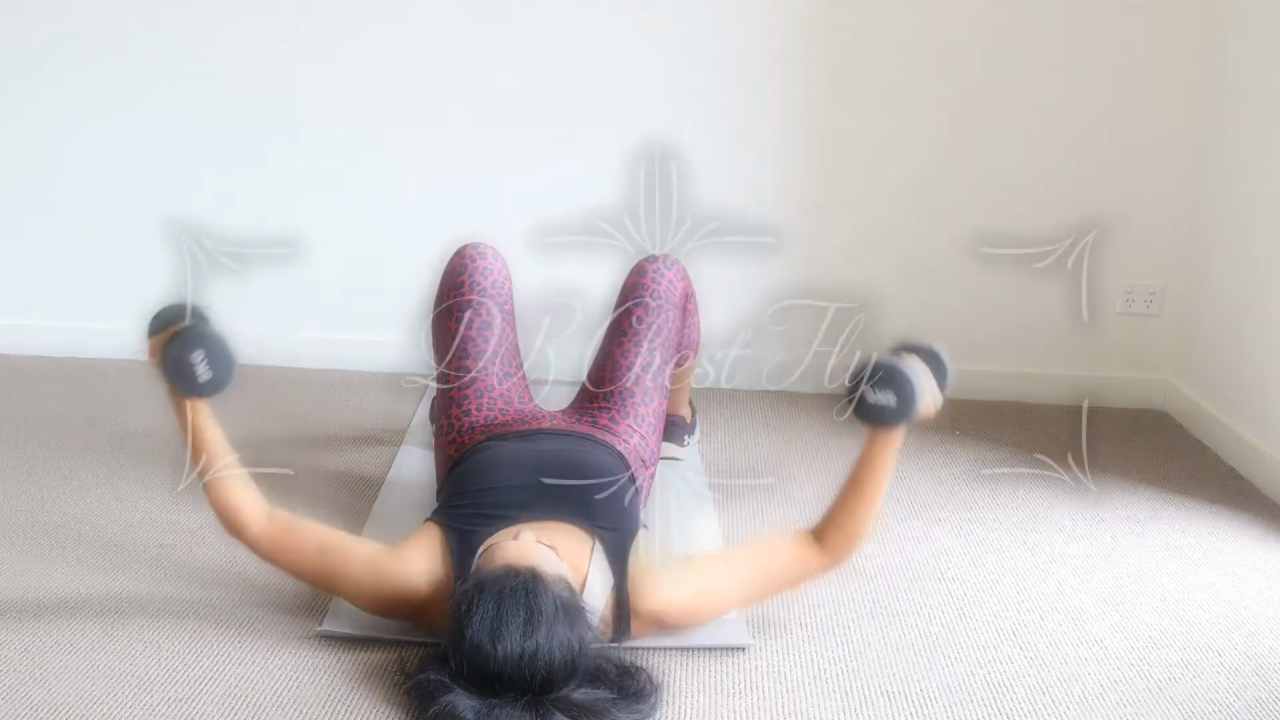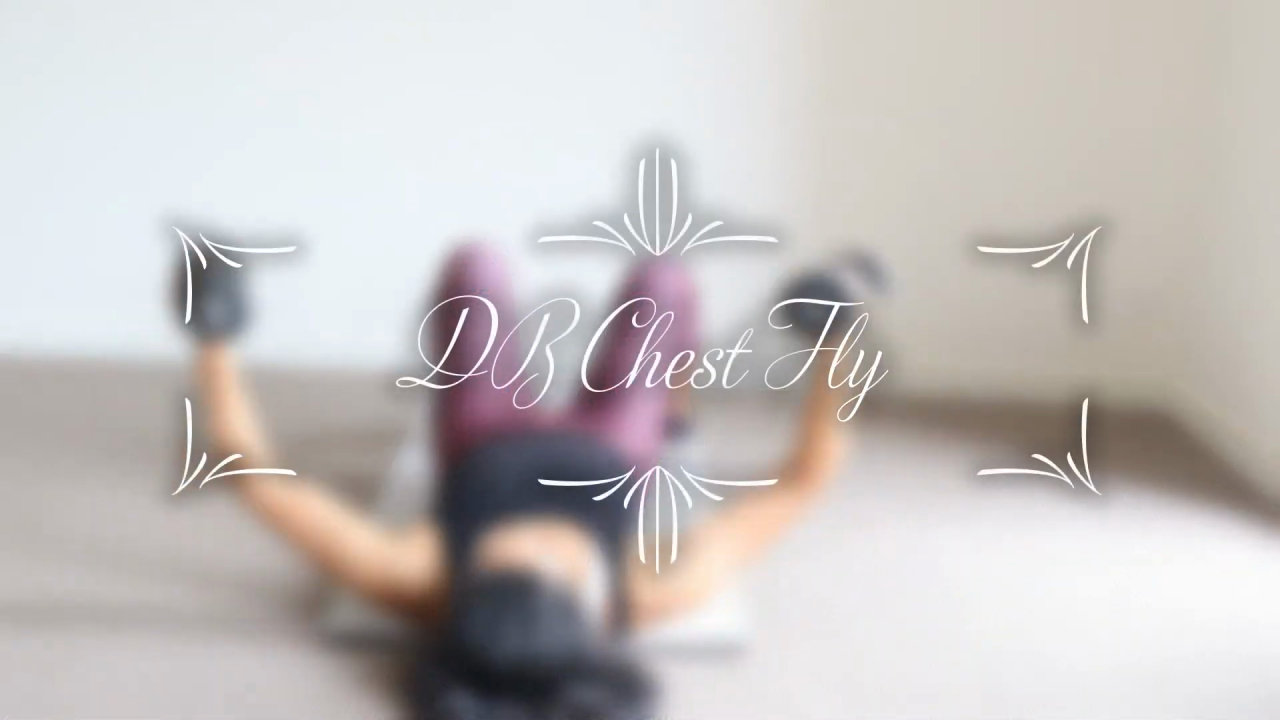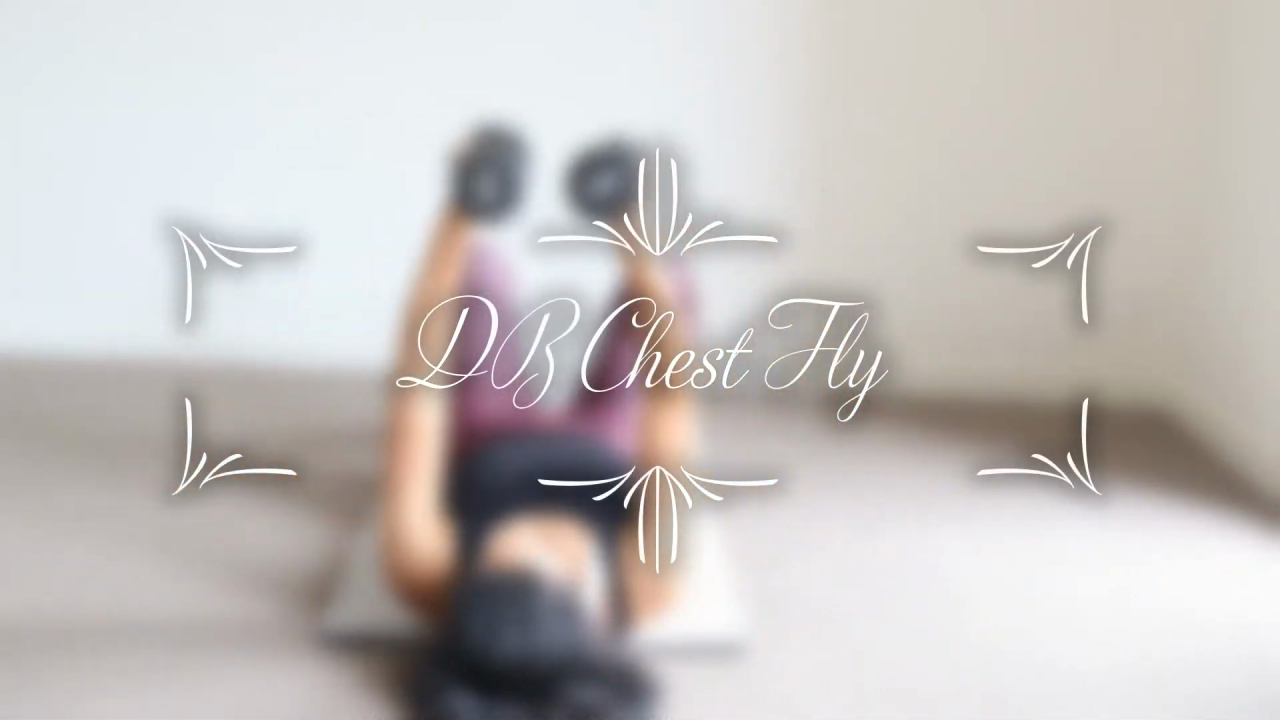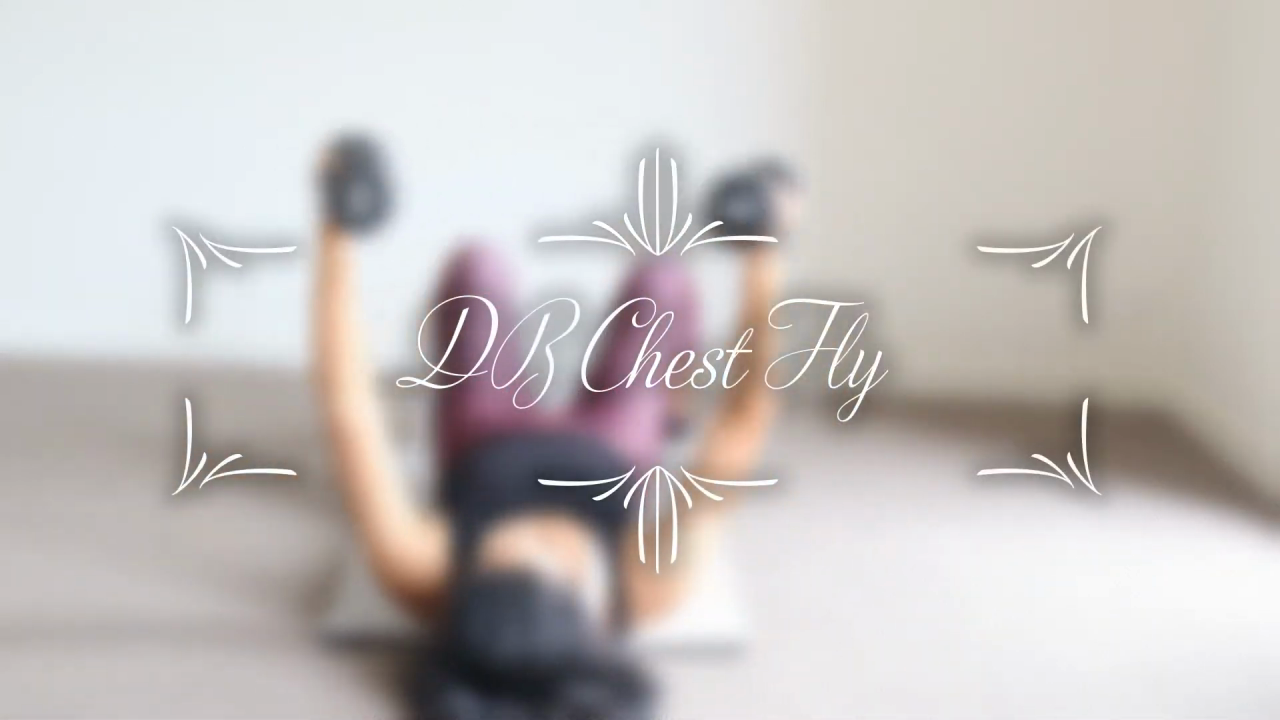
dt=0.7s
person 1, frame 1
left shoulder: (423, 587)
right shoulder: (642, 602)
left elbow: (260, 523)
right elbow: (824, 547)
left wrist: (190, 400)
right wrist: (888, 428)
left hip: (484, 450)
right hip: (605, 455)
left knee: (477, 259)
right knee: (660, 274)
right ankle: (676, 424)
person 1, frame 2
left shoulder: (423, 582)
right shoulder: (643, 596)
left elbow: (262, 480)
right elbow: (798, 490)
left wrist: (213, 343)
left hip: (484, 445)
right hip: (609, 449)
left knee: (475, 263)
right knee: (662, 278)
right ankle: (667, 418)
person 1, frame 3
left shoulder: (429, 575)
right shoulder: (639, 588)
left elbow: (416, 388)
right elbow: (668, 407)
left wrist: (459, 216)
left hip: (486, 445)
right hip: (604, 451)
left knee: (483, 269)
right knee: (667, 279)
person 1, frame 4
left shoulder: (424, 575)
right shoulder: (645, 587)
left elbow: (350, 414)
right elbow: (741, 432)
left wrist: (339, 237)
right wrist: (760, 259)
left hip: (486, 447)
right hip: (610, 453)
left knee: (478, 265)
right knee: (662, 280)
right ankle: (664, 416)
